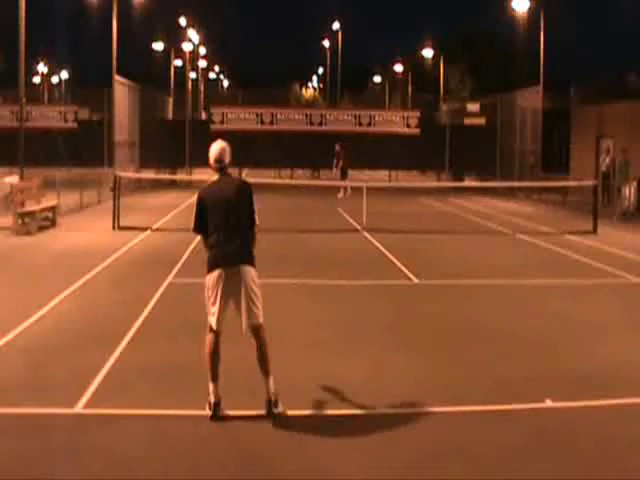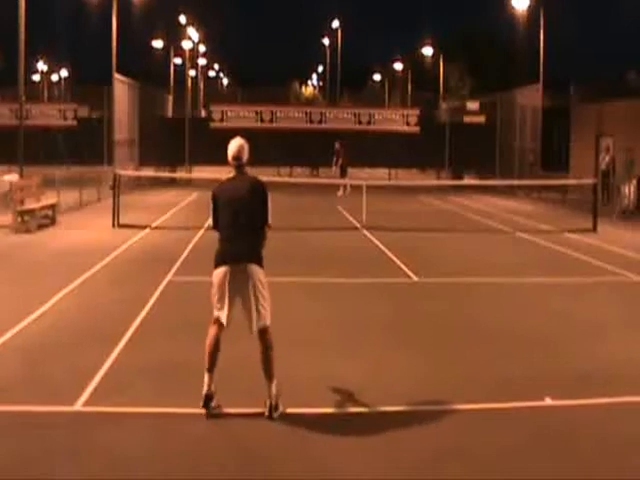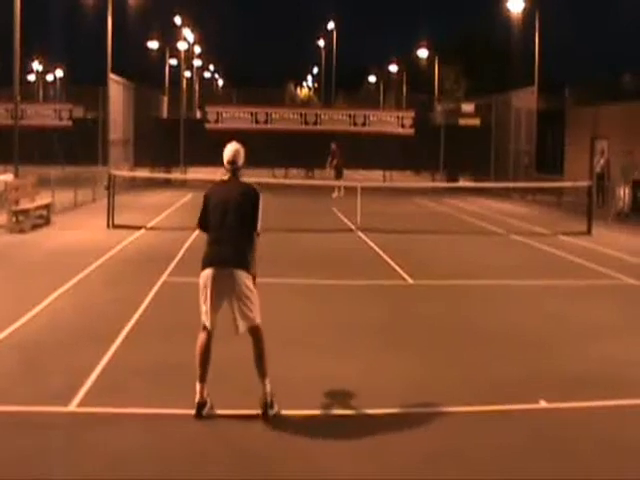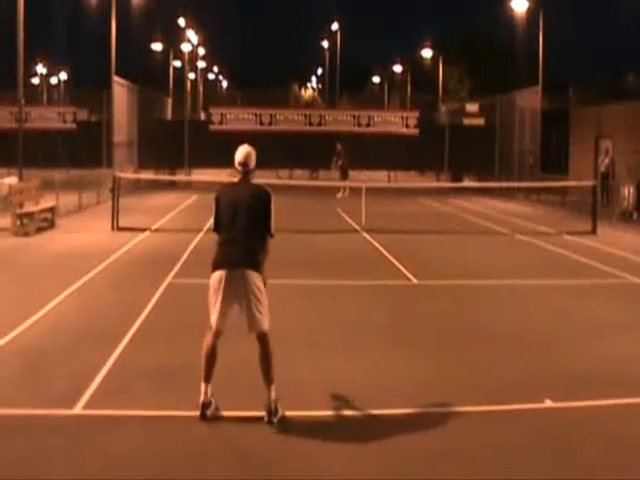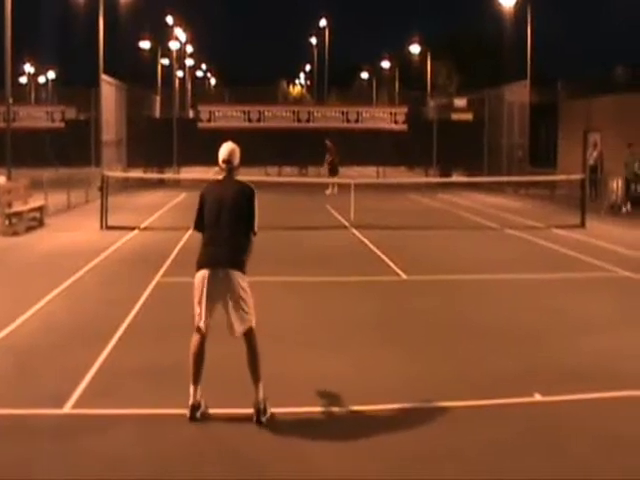
dt=0.3s
person 1, frame 1
left shoulder: (204, 194)
right shoulder: (243, 187)
left elbow: (203, 236)
right elbow: (253, 230)
left hip: (216, 265)
right hip: (244, 264)
left knee: (213, 330)
right knee: (257, 328)
left ankle: (214, 396)
right ankle: (270, 392)
person 1, frame 2
left shoulder: (219, 190)
right shoulder: (258, 186)
left elbow: (219, 228)
right elbow: (264, 230)
left hip: (223, 262)
right hip: (251, 263)
left knee: (217, 323)
right knee: (264, 330)
left ankle: (208, 387)
right ankle: (272, 398)
person 1, frame 3
left shoulder: (211, 192)
right shoulder: (251, 193)
left elbow: (206, 230)
right elbow: (253, 236)
right wrist: (251, 267)
left hip: (210, 265)
right hip: (237, 267)
left knee: (206, 330)
right knee: (255, 329)
left ankle: (201, 397)
right ankle: (266, 395)
person 1, frame 4
left shoulder: (222, 193)
right shoulder: (263, 195)
right elbow: (266, 239)
right wrist: (260, 267)
left hip: (221, 267)
right hip: (249, 268)
left knee: (214, 331)
right knee: (263, 334)
left ankle: (205, 397)
right ankle: (271, 402)
person 1, frame 5
left shoulder: (207, 191)
right shoulder: (247, 192)
left elbow: (201, 230)
right elbow: (250, 237)
left hip: (206, 266)
right hip: (233, 267)
left knee: (200, 331)
right knee: (249, 332)
left ankle: (195, 399)
right ankle: (260, 402)
